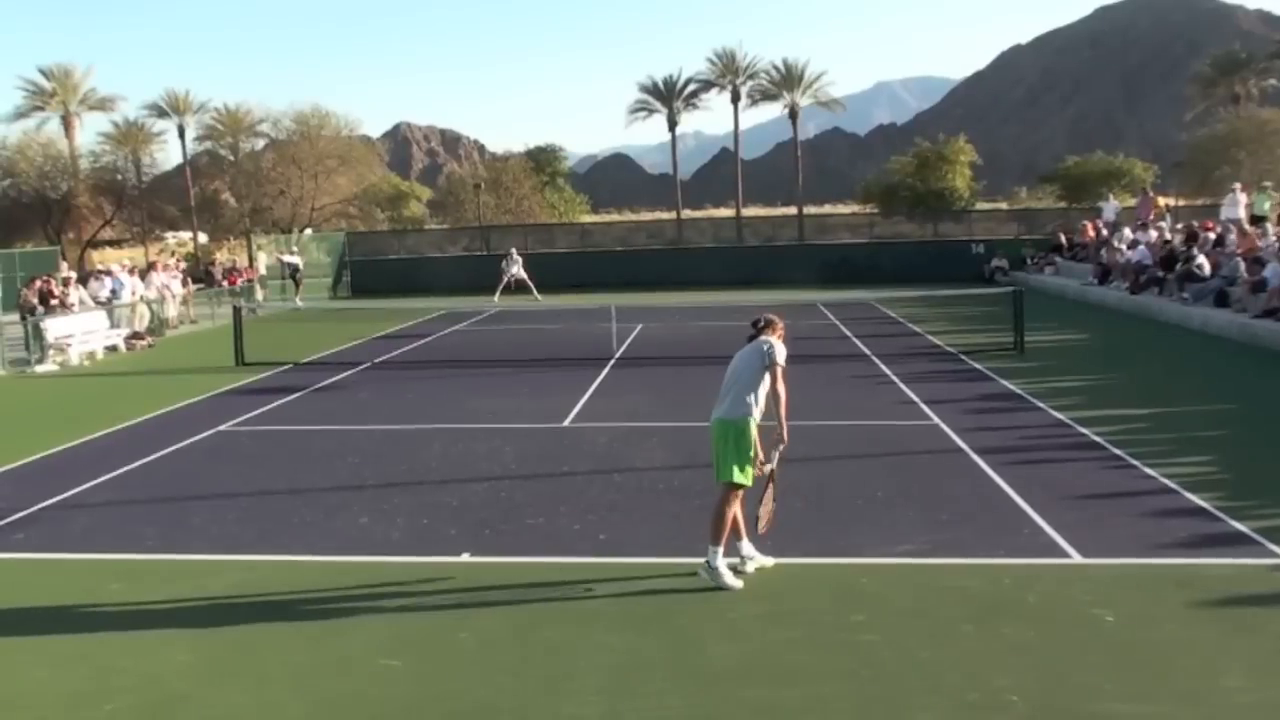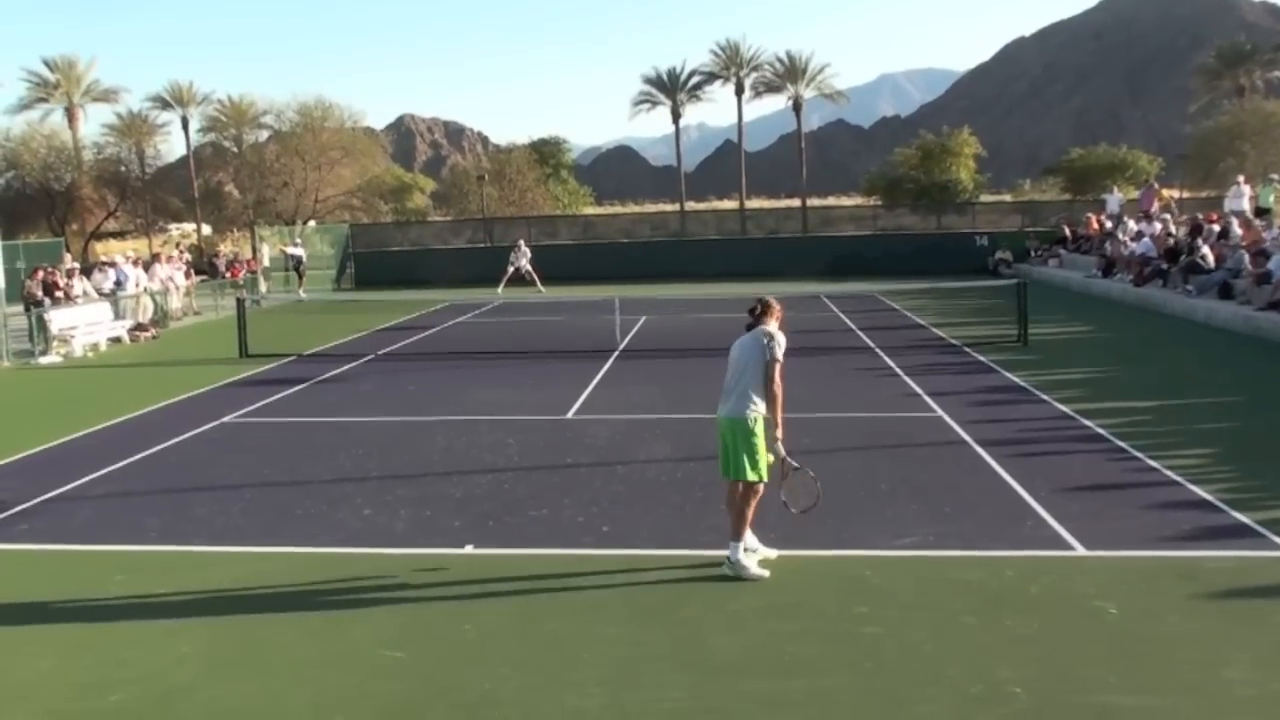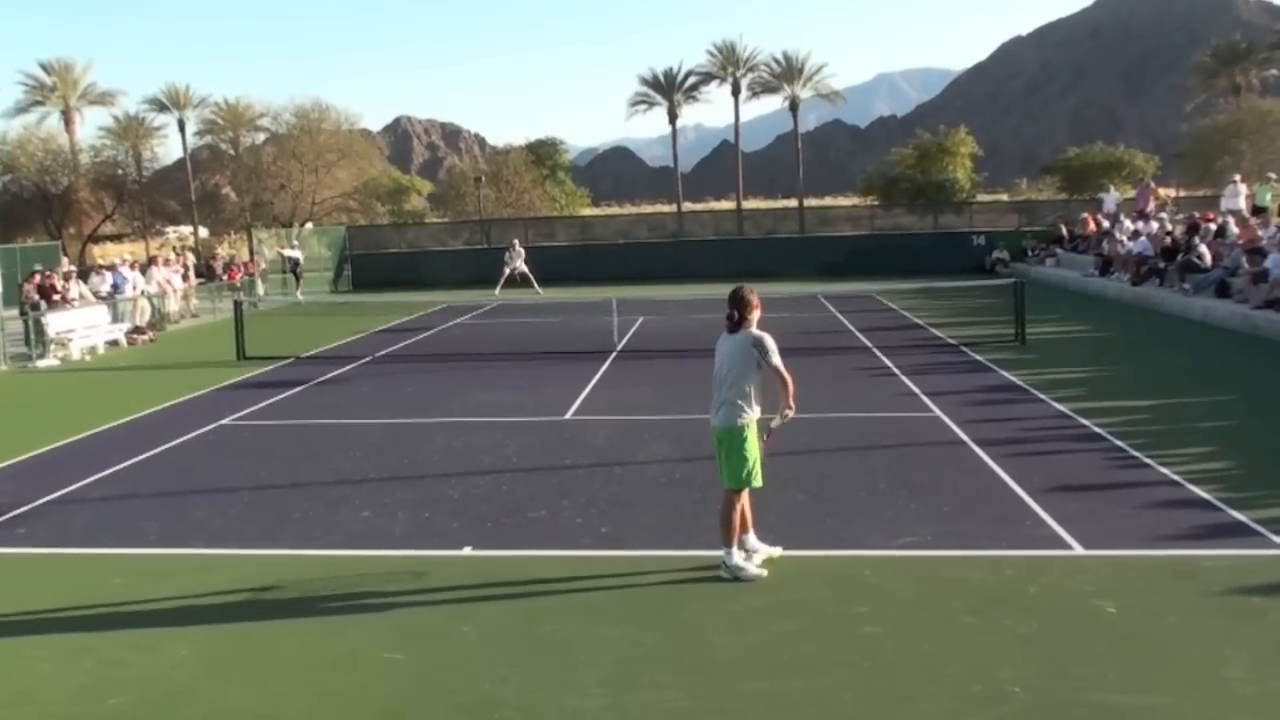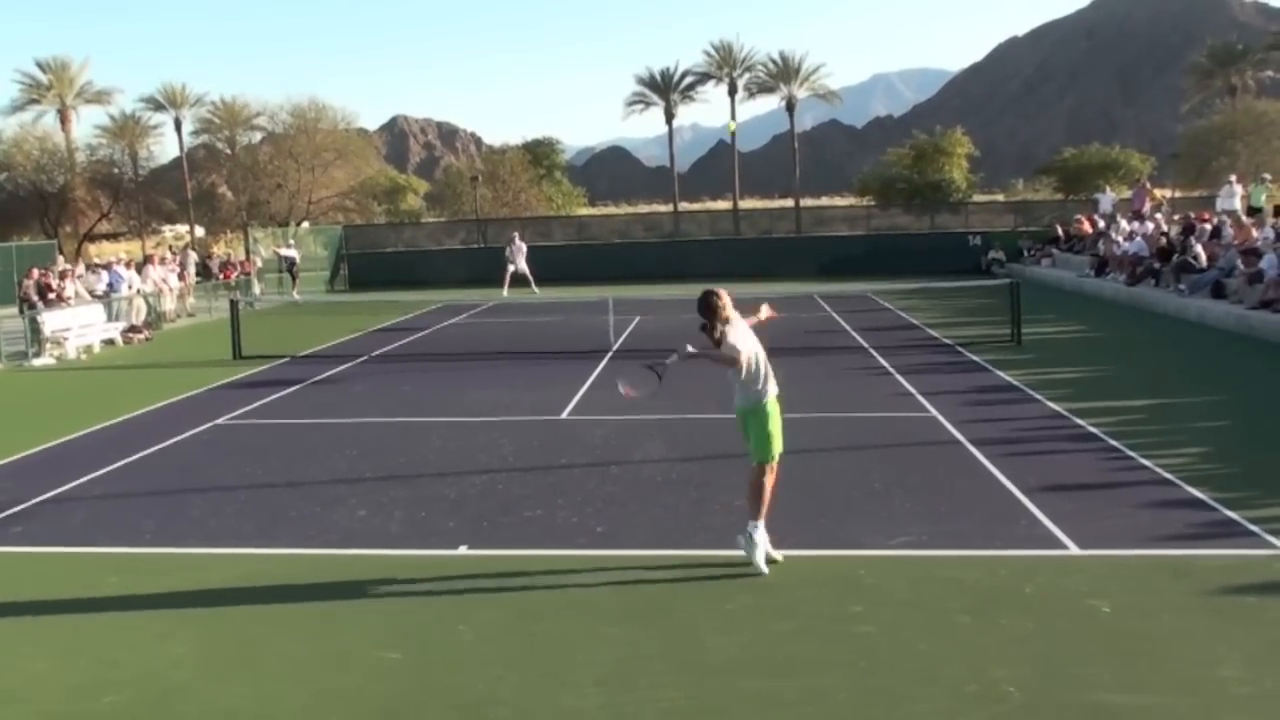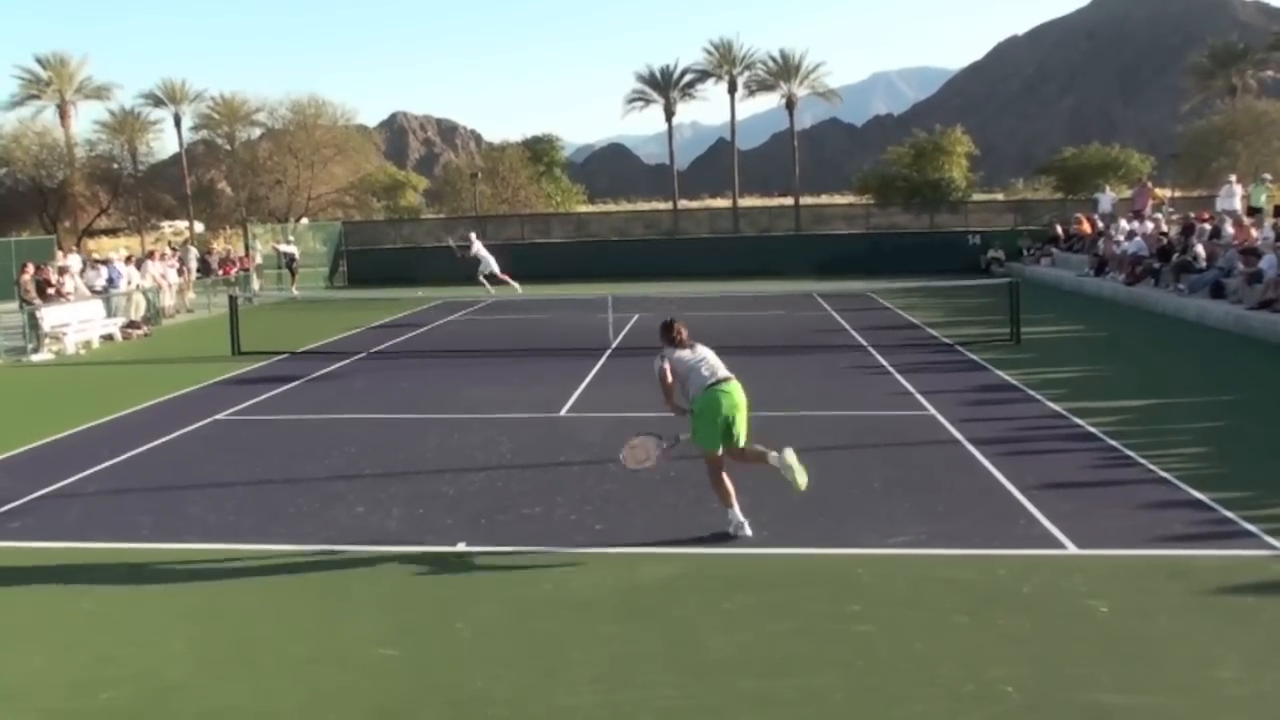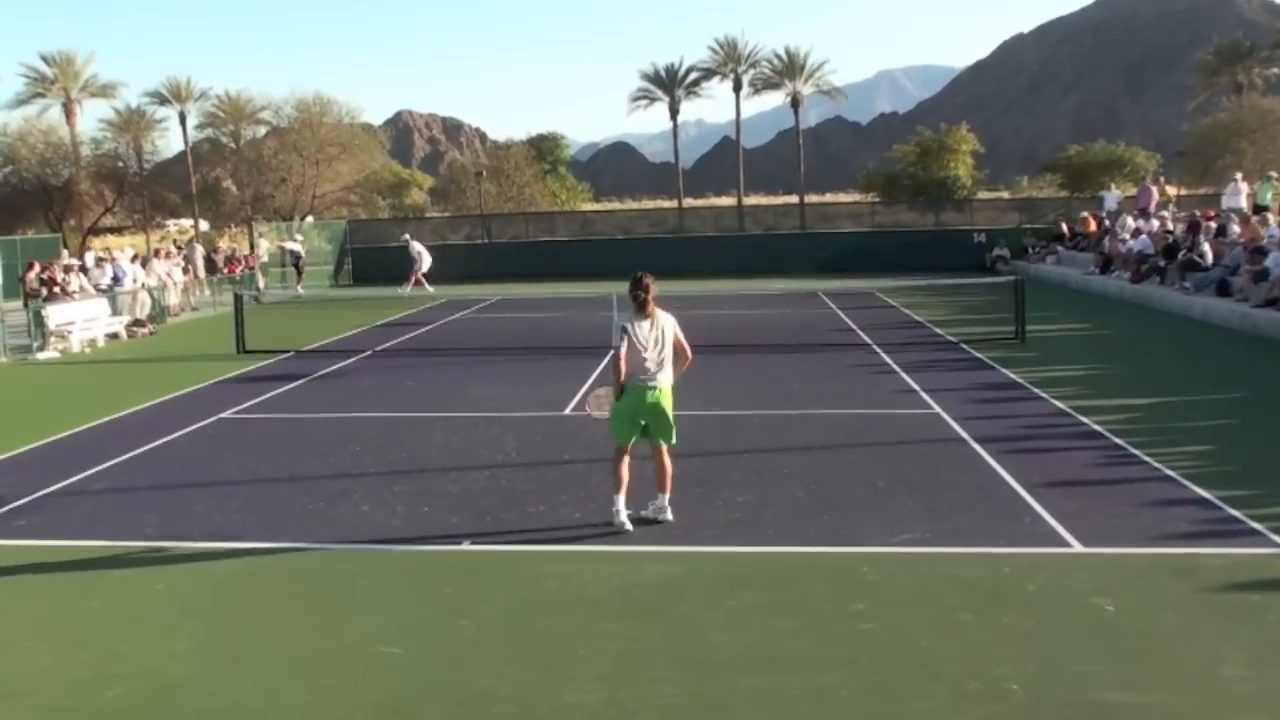
dt=0.7s
person 1, frame 1
left shoulder: (746, 352)
right shoulder: (774, 346)
right elbow: (777, 385)
left wrist: (757, 450)
right wrist: (782, 427)
left hip: (721, 421)
right hip: (736, 422)
left knee: (733, 490)
right knee: (731, 491)
left ankle: (747, 553)
right ankle: (714, 561)
person 1, frame 2
left shoulder: (742, 342)
right shoulder: (774, 336)
right elbow: (773, 384)
right wrist: (777, 424)
left hip: (726, 415)
right hip: (745, 417)
left knee: (736, 485)
right knee: (753, 487)
left ankle: (748, 544)
right ankle: (735, 557)
person 1, frame 3
left shoulder: (725, 340)
right shoulder: (759, 340)
right elbow: (784, 380)
right wrist: (788, 405)
left hip: (722, 422)
right hip: (738, 424)
left knee: (742, 486)
right knee: (735, 491)
left ankle: (750, 545)
right ankle: (731, 560)
person 1, frame 4
left shoulder: (731, 323)
right shoulder: (726, 337)
right elbow: (737, 358)
left wrist: (757, 317)
left hip: (759, 402)
right hip: (759, 405)
left knee: (768, 469)
right knee: (765, 470)
left ankle: (757, 540)
right ankle: (756, 537)
person 1, frame 5
left shoulder: (663, 357)
right shoulder: (701, 350)
left elbow: (667, 382)
left wrist: (674, 406)
left hip: (707, 401)
right hip: (735, 394)
left knee: (714, 465)
right knee: (736, 452)
left ankle: (738, 521)
right ankle: (779, 458)
person 1, frame 6
left shoulder: (626, 325)
right shoulder: (668, 319)
left elbow: (619, 360)
right elbow: (686, 355)
left wrist: (618, 388)
left hip: (634, 394)
right hip: (662, 393)
left knee: (622, 452)
right knee: (661, 451)
left ankle: (620, 510)
right ankle: (662, 505)
